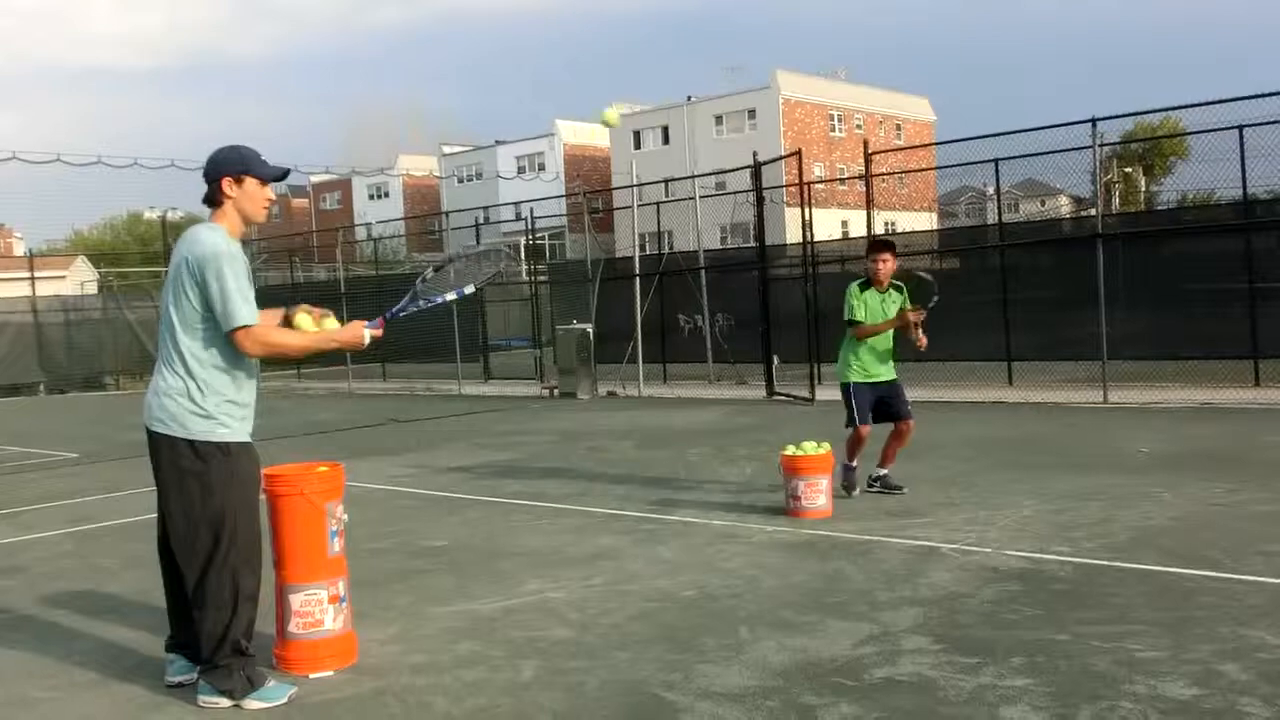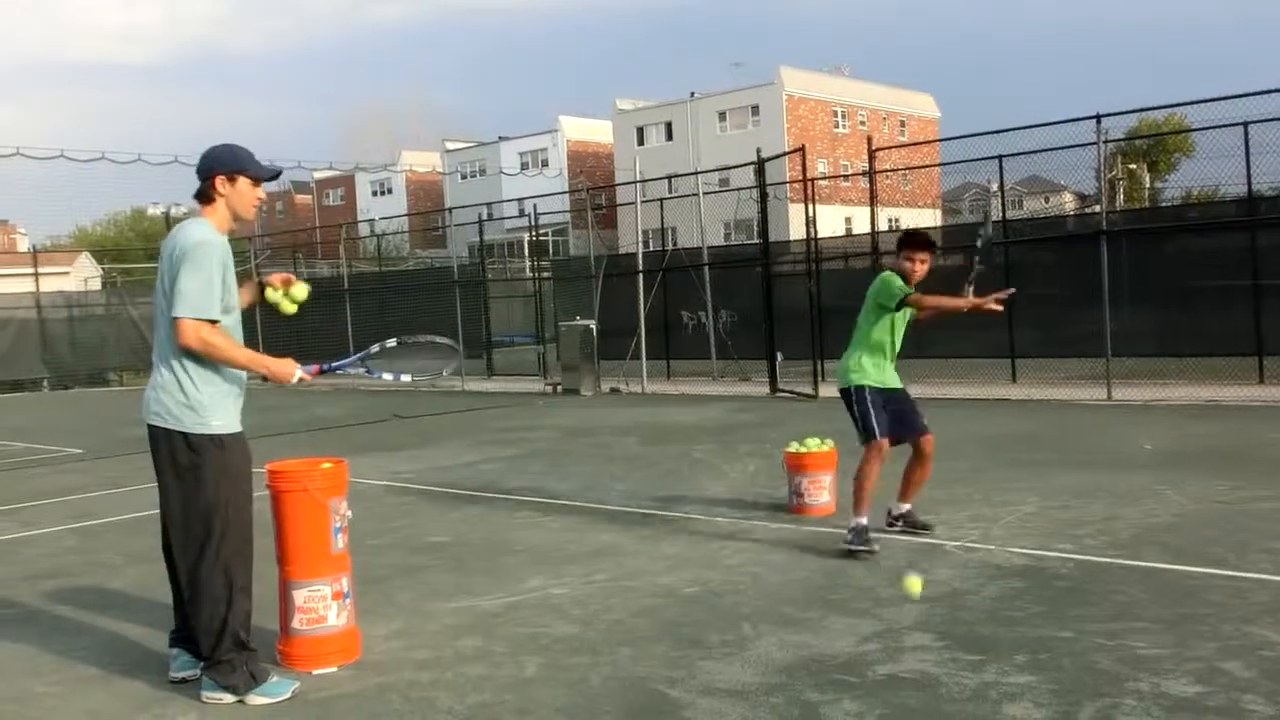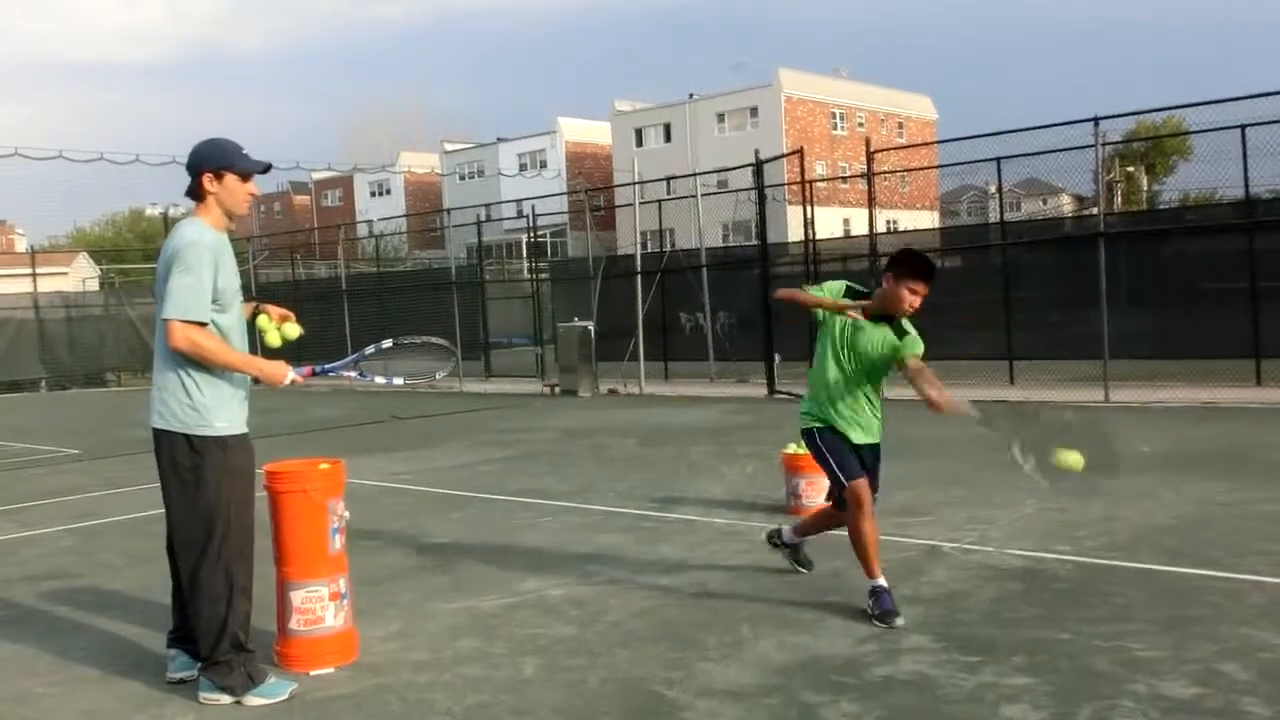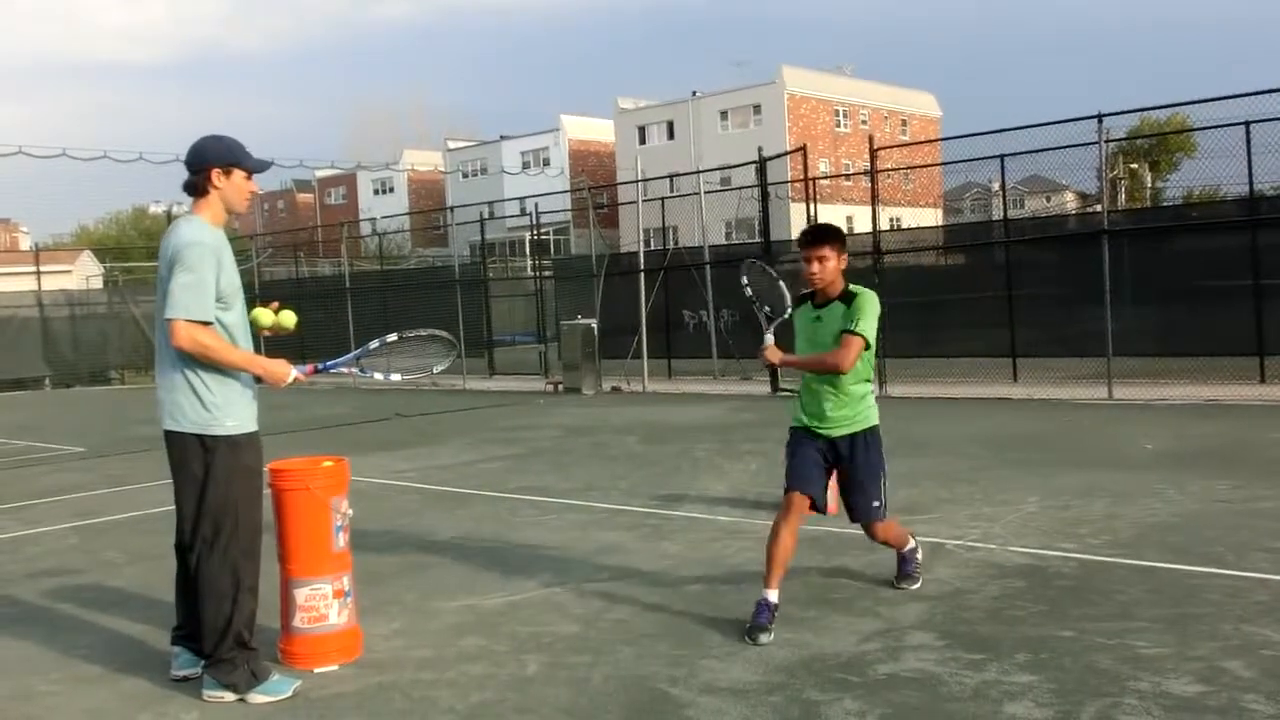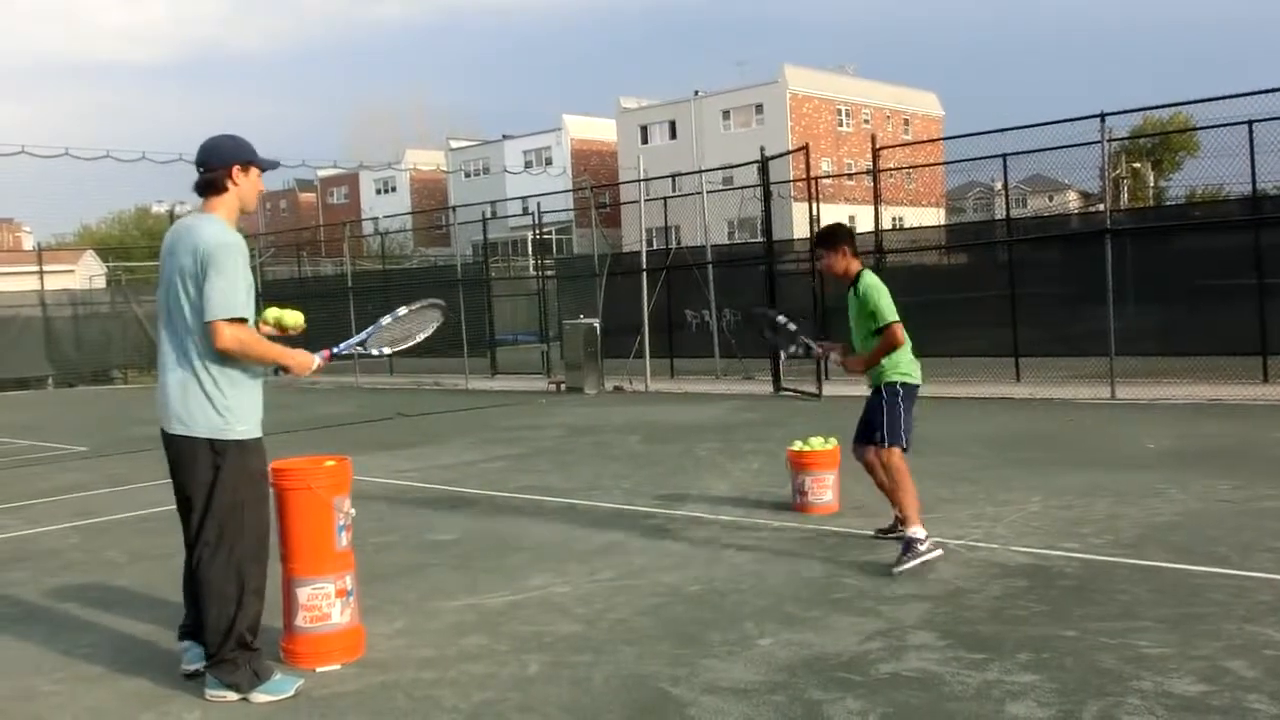
dt=0.7s
person 1, frame 1
left shoulder: (200, 241)
right shoulder: (217, 250)
right elbow: (250, 340)
left wrist: (287, 314)
right wrist: (336, 337)
left hip: (177, 422)
right hip: (207, 428)
left knee: (188, 545)
right knee: (230, 551)
left ankle: (187, 652)
right ankle: (225, 675)
person 1, frame 2
left shoulder: (190, 236)
right shoulder: (204, 242)
right elbow: (193, 333)
left wrist: (258, 288)
right wrist: (268, 365)
left hip: (179, 416)
right hip: (202, 422)
left knee: (191, 538)
right knee: (223, 544)
left ankle: (189, 647)
right ankle: (228, 669)
person 1, frame 3
left shoulder: (205, 240)
right shoulder: (197, 243)
right elbow: (182, 334)
left wrist: (254, 309)
right wrist: (260, 367)
left hip: (191, 421)
right hip: (206, 425)
left knee: (195, 541)
right knee: (223, 546)
left ankle: (187, 648)
right ankle: (225, 671)
person 1, frame 4
left shoulder: (194, 236)
right shoulder: (199, 242)
right elbow: (185, 334)
left wrist: (251, 319)
right wrist: (262, 366)
left hip: (199, 419)
right hip: (217, 423)
left knee: (201, 538)
right knee: (230, 544)
left ankle: (191, 646)
right ankle: (230, 669)
person 1, frame 5
left shoulder: (181, 232)
right shoulder: (223, 241)
right elbow: (225, 337)
left wrist: (257, 327)
right wrist: (286, 355)
left hip: (184, 416)
right hip: (220, 422)
left knee: (206, 537)
right knee: (235, 542)
left ankle: (198, 641)
right ankle: (232, 668)
person 2, frame 1
left shoulder: (899, 291)
right shoulder: (856, 290)
left elbow: (910, 321)
right elbow: (858, 332)
left wrist: (917, 333)
right wrist: (896, 322)
left hip: (885, 372)
right hip: (856, 373)
left knee: (905, 425)
right knee: (862, 430)
left ankle: (879, 474)
right ankle: (849, 465)
person 2, frame 2
left shoulder: (904, 291)
right shoulder: (887, 280)
right elbow: (921, 303)
left wrist: (952, 305)
right wrist: (976, 302)
left hip: (886, 381)
right hip: (860, 378)
left knee: (925, 445)
right knee: (878, 445)
left ankle: (901, 512)
right ankle: (858, 525)
person 2, frame 3
left shoulder: (906, 339)
right shoulder: (842, 293)
left elbow: (916, 370)
right elbow: (783, 295)
left wrist: (932, 390)
right wrist: (839, 305)
left hip: (863, 430)
right hip: (823, 421)
left knee: (847, 511)
right knee: (858, 496)
left ankle: (788, 535)
right ankle: (878, 587)
person 2, frame 4
left shoulder: (862, 302)
right shoulder: (800, 306)
left elbow: (842, 362)
left wrist: (783, 359)
left hip: (859, 426)
right hip: (810, 426)
left knee: (878, 526)
right knee: (793, 507)
left ankle: (908, 550)
right ankle: (769, 601)
person 2, frame 5
left shoulder: (867, 286)
right shoulder: (859, 286)
left elbow: (896, 337)
left wrist: (861, 363)
right wrist: (843, 350)
left hip: (895, 380)
right hip: (886, 381)
left knee: (889, 455)
right knee: (863, 451)
left ankle: (919, 539)
right ankle: (905, 517)
